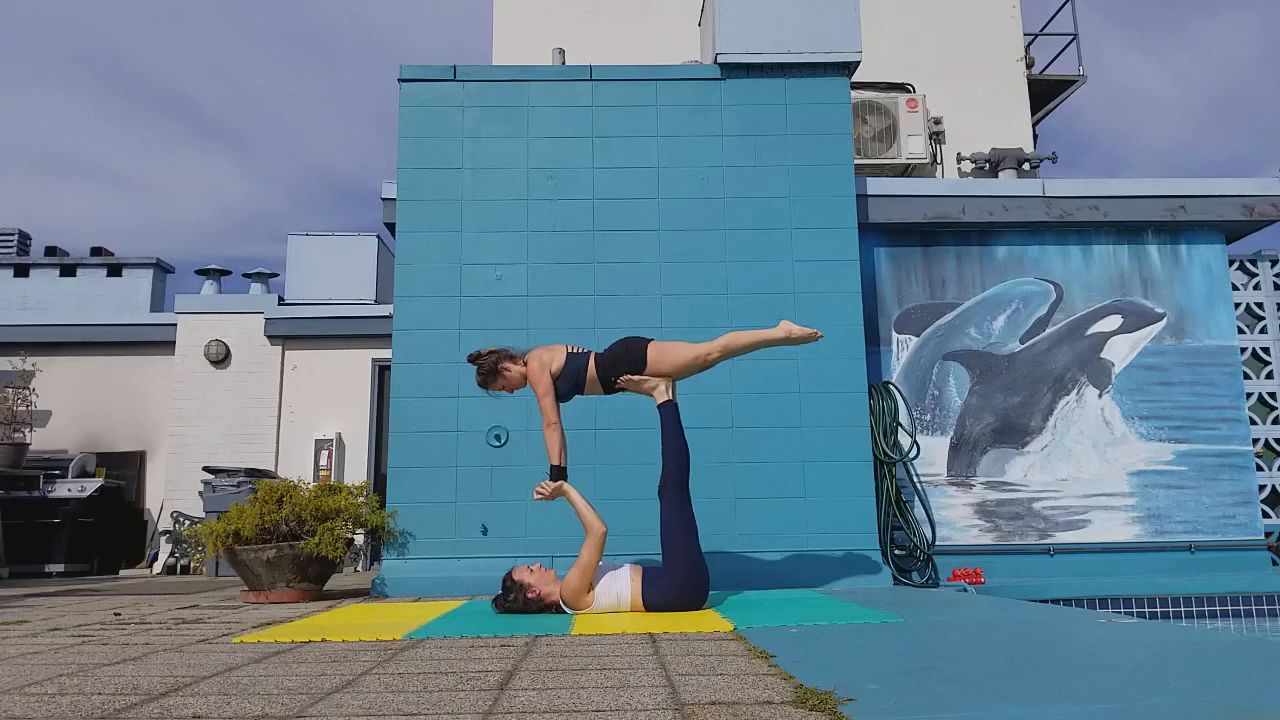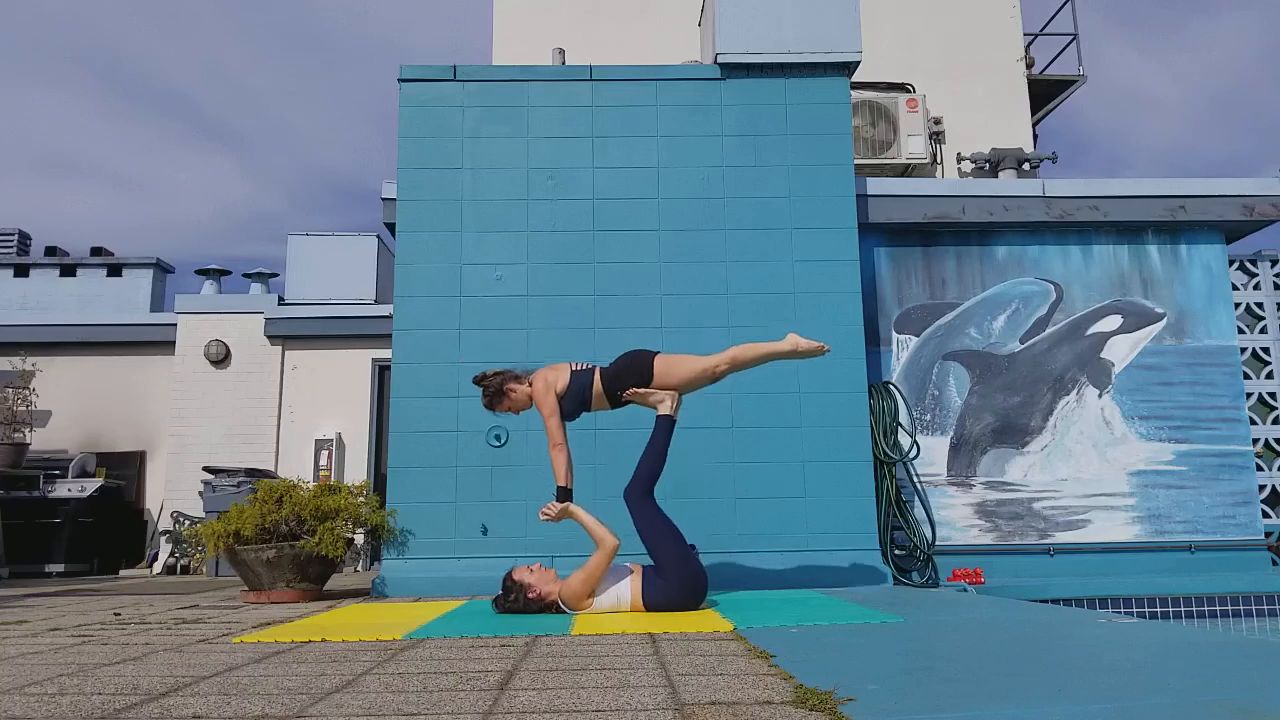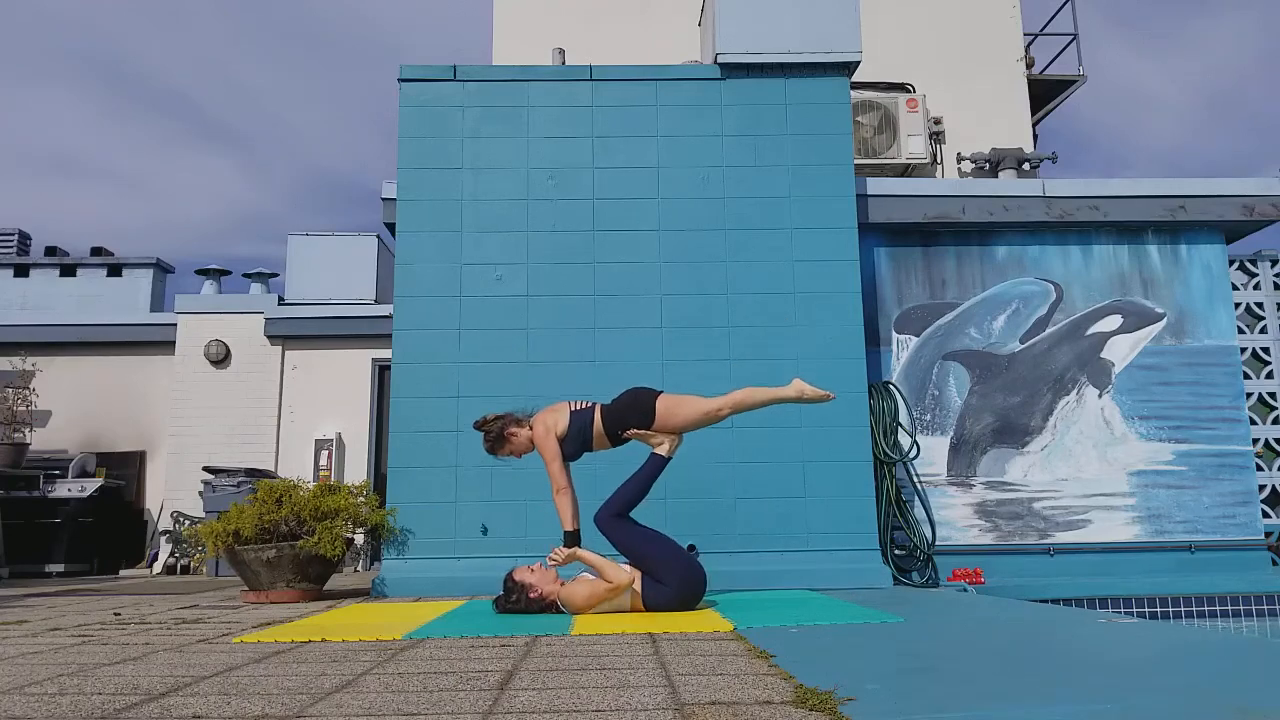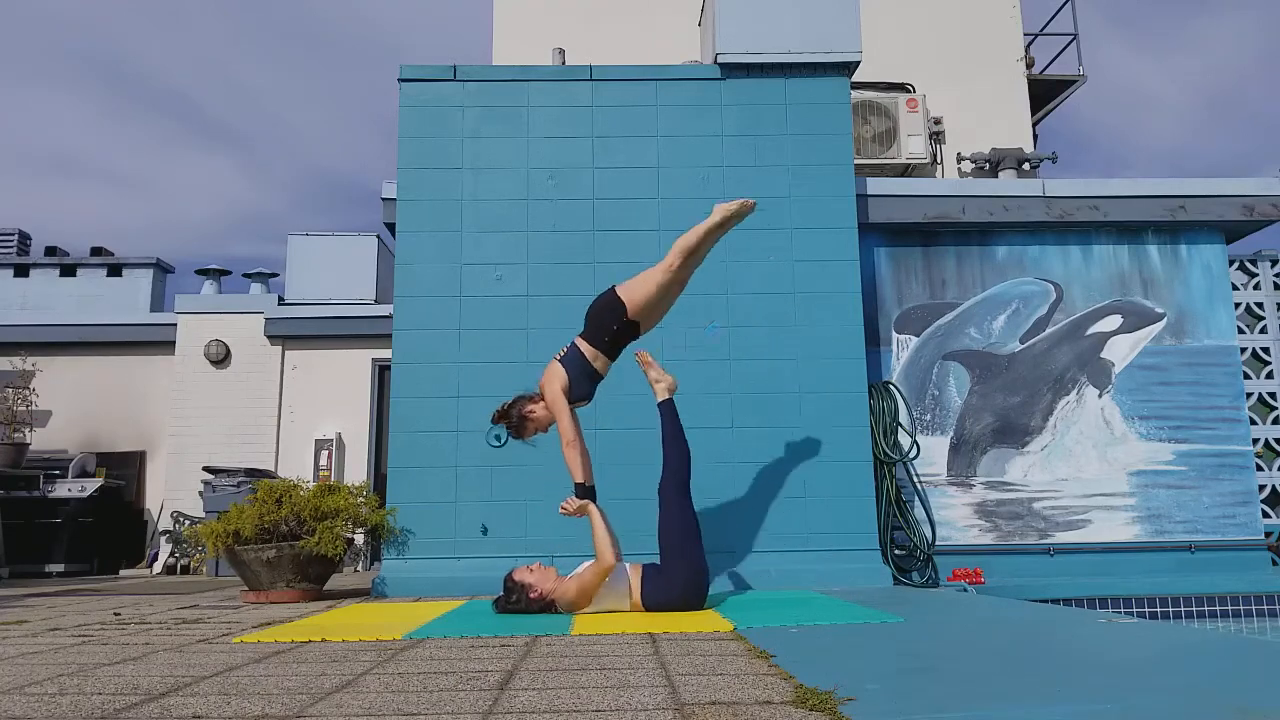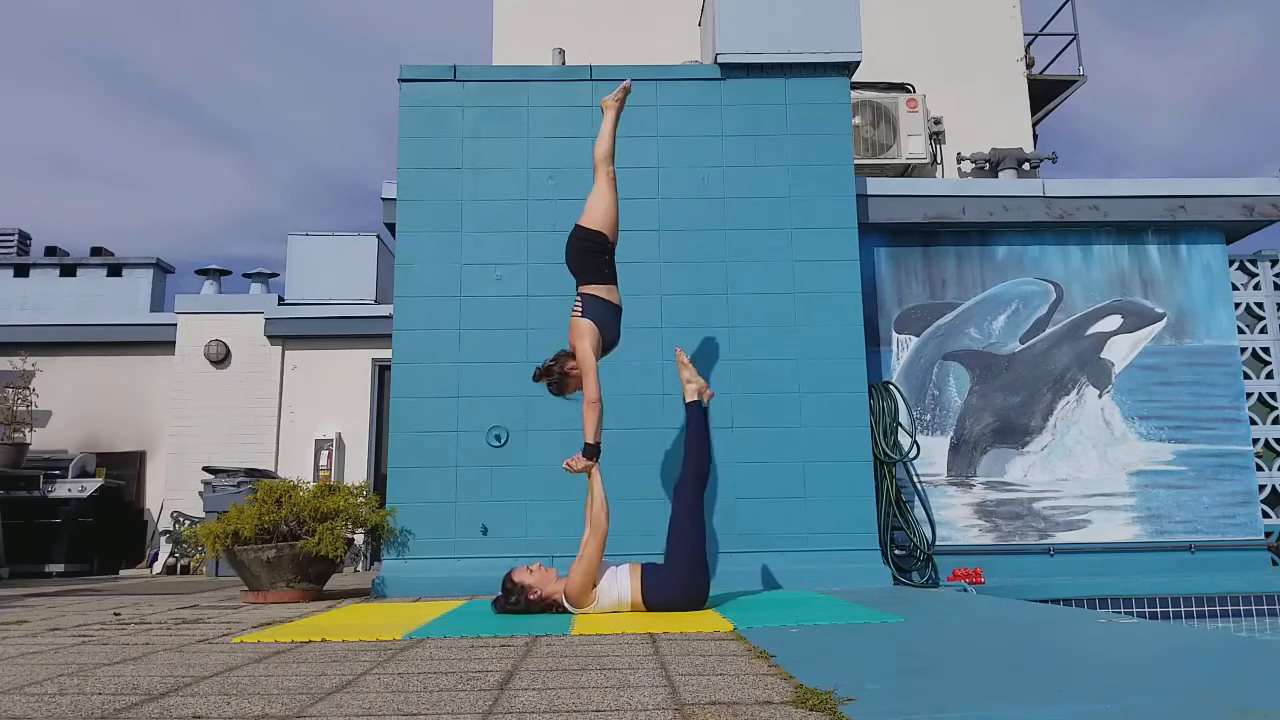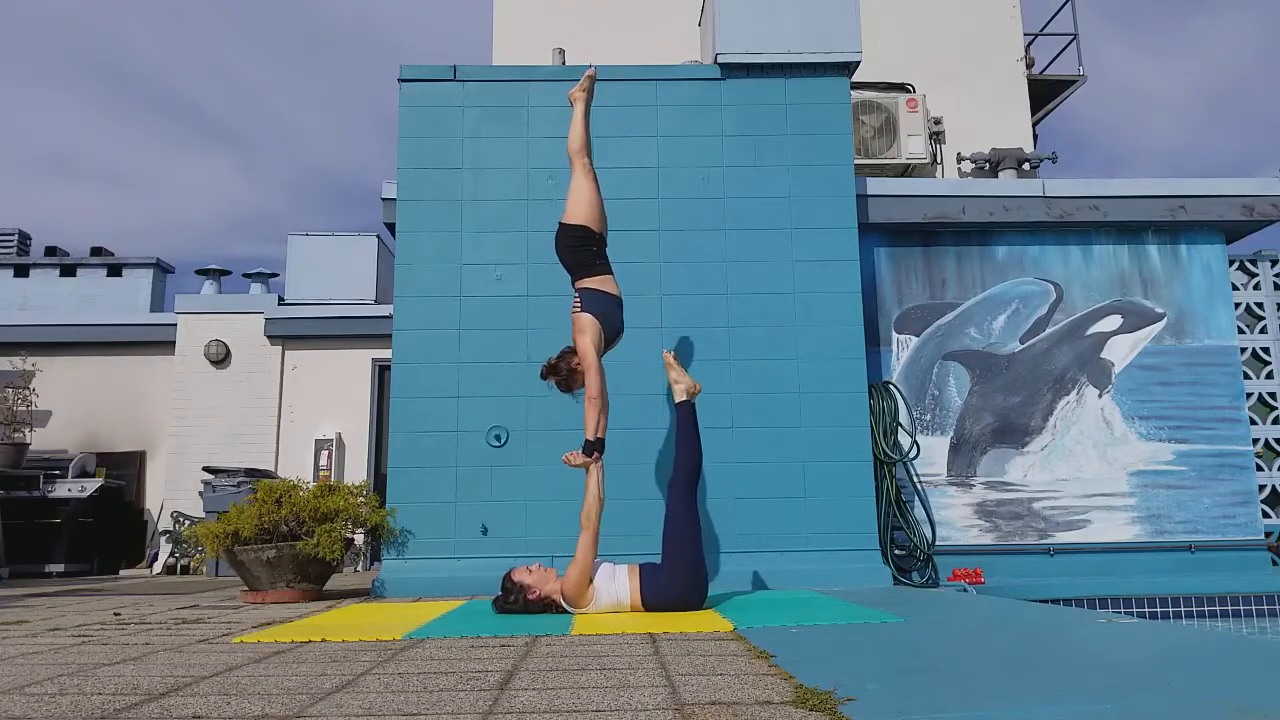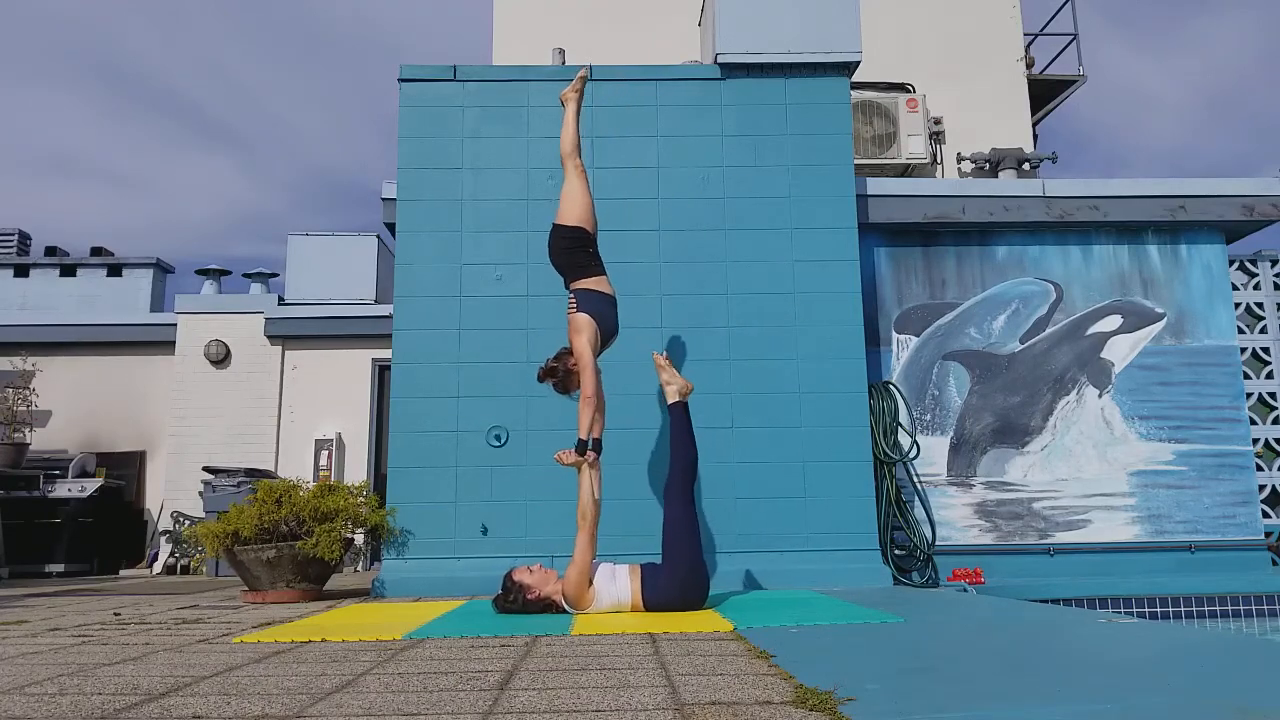
dt=0.5s
person 1, frame 1
left shoulder: (535, 365)
right shoulder: (542, 365)
left elbow: (551, 424)
right elbow: (555, 425)
left wrist: (556, 475)
right wrist: (560, 475)
left hip: (628, 363)
right hip: (625, 369)
left knee: (710, 352)
right knee: (708, 356)
left ankle: (780, 334)
right ankle: (780, 333)
person 1, frame 2
left shoulder: (540, 385)
right shoulder: (547, 384)
left elbow: (557, 445)
right elbow: (561, 446)
left wrist: (562, 495)
right wrist: (566, 494)
left hip: (635, 375)
right hip: (632, 379)
left knee: (717, 366)
right knee: (715, 370)
left ankle: (788, 345)
right ankle: (788, 346)
person 1, frame 3
left shoulder: (540, 429)
right shoulder: (549, 428)
left elbow: (561, 489)
right elbow: (566, 490)
left wrist: (571, 541)
right wrist: (575, 541)
left hip: (634, 413)
right hip: (632, 416)
left knee: (719, 407)
right knee: (719, 408)
left ankle: (792, 390)
right ankle: (792, 390)
person 1, frame 4
left shoulder: (552, 393)
right shoulder: (560, 396)
left elbow: (571, 445)
right elbow: (576, 446)
left wrist: (582, 494)
right wrist: (587, 494)
left hip: (613, 314)
right hip: (614, 323)
left knee: (672, 265)
right knee: (675, 271)
left ankle: (720, 217)
right ankle: (721, 219)
person 1, frame 5
left shoulder: (584, 348)
right shoulder: (584, 348)
left elbow: (593, 401)
right elbow: (593, 402)
left wrist: (589, 452)
right wrist: (590, 451)
left hip: (592, 251)
right hip: (592, 254)
left knee: (604, 174)
right knee: (604, 175)
left ankle: (613, 109)
person 1, frame 6
right shoulder: (588, 343)
left elbow: (596, 398)
left wrist: (593, 446)
right wrist: (593, 446)
left hip: (584, 246)
right hip: (582, 246)
left knee: (582, 167)
right knee: (582, 167)
left ankle: (581, 101)
right ankle: (580, 101)
person 1, frame 7
right shoulder: (584, 344)
left elbow: (592, 398)
left wrist: (590, 446)
right wrist: (586, 445)
left hip: (577, 250)
right hip: (573, 249)
left knee: (574, 167)
right knee: (573, 167)
left ankle: (573, 102)
right ankle: (571, 102)
person 2, frame 1
left shoulder: (571, 594)
right shoulder: (571, 593)
right elbow: (598, 532)
right wrist: (566, 490)
left hip: (679, 588)
right hip: (682, 589)
right knee: (672, 489)
right ankle: (663, 398)
person 2, frame 2
left shoulder: (572, 592)
right shoulder: (570, 594)
right elbow: (610, 544)
right wrist: (572, 509)
left hip: (676, 587)
right hip: (681, 586)
right knee: (637, 493)
left ankle: (665, 411)
right ankle: (665, 412)
person 2, frame 3
left shoulder: (570, 590)
right shoulder: (570, 596)
right elbow: (623, 580)
right wrist: (579, 553)
left hip: (678, 586)
right hip: (680, 585)
left knee: (608, 517)
right knee: (608, 517)
left ankle: (662, 449)
right ankle: (662, 451)
person 2, frame 4
left shoulder: (571, 586)
right shoulder: (567, 595)
left elbow: (612, 556)
right elbow: (608, 561)
left wrist: (592, 510)
right wrist: (591, 510)
left hip: (676, 588)
right hip: (680, 589)
right knee: (673, 488)
right ankle: (662, 396)
person 2, frame 5
left shoulder: (574, 587)
right shoulder: (574, 592)
left elbow: (592, 528)
right elbow: (600, 529)
left wrist: (592, 472)
right wrist: (593, 473)
left hip: (679, 587)
right hip: (681, 588)
right knee: (687, 491)
left ankle: (697, 400)
right ankle: (693, 398)
person 2, frame 6
left shoulder: (573, 589)
right shoulder: (572, 593)
left elbow: (593, 518)
right elbow: (589, 525)
left wrist: (594, 466)
right wrist: (591, 470)
left hip: (678, 586)
right hip: (680, 587)
right knee: (680, 491)
right ankle: (681, 397)
person 2, frame 7
left shoulder: (572, 590)
right shoulder: (573, 594)
left elbow: (592, 515)
right elbow: (586, 525)
left wrist: (590, 465)
right wrist: (583, 468)
left hip: (679, 586)
right hip: (681, 587)
right knee: (678, 492)
left ankle: (676, 398)
right ankle: (674, 398)
